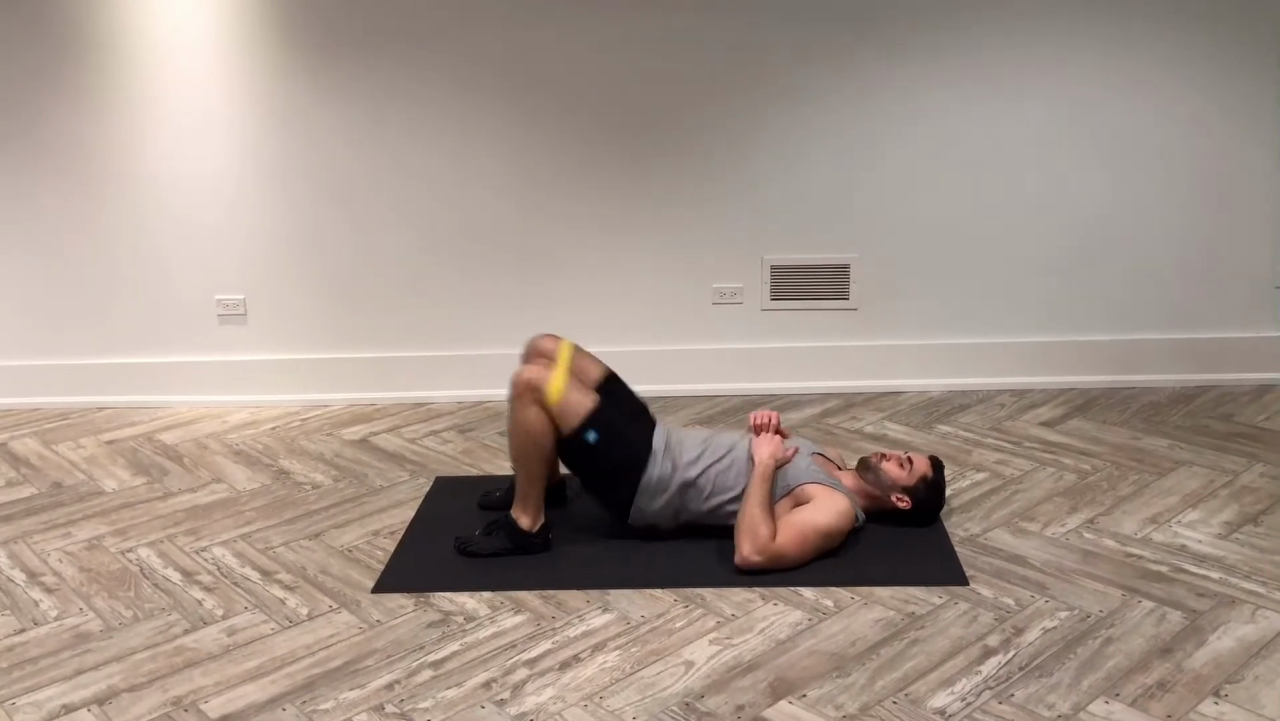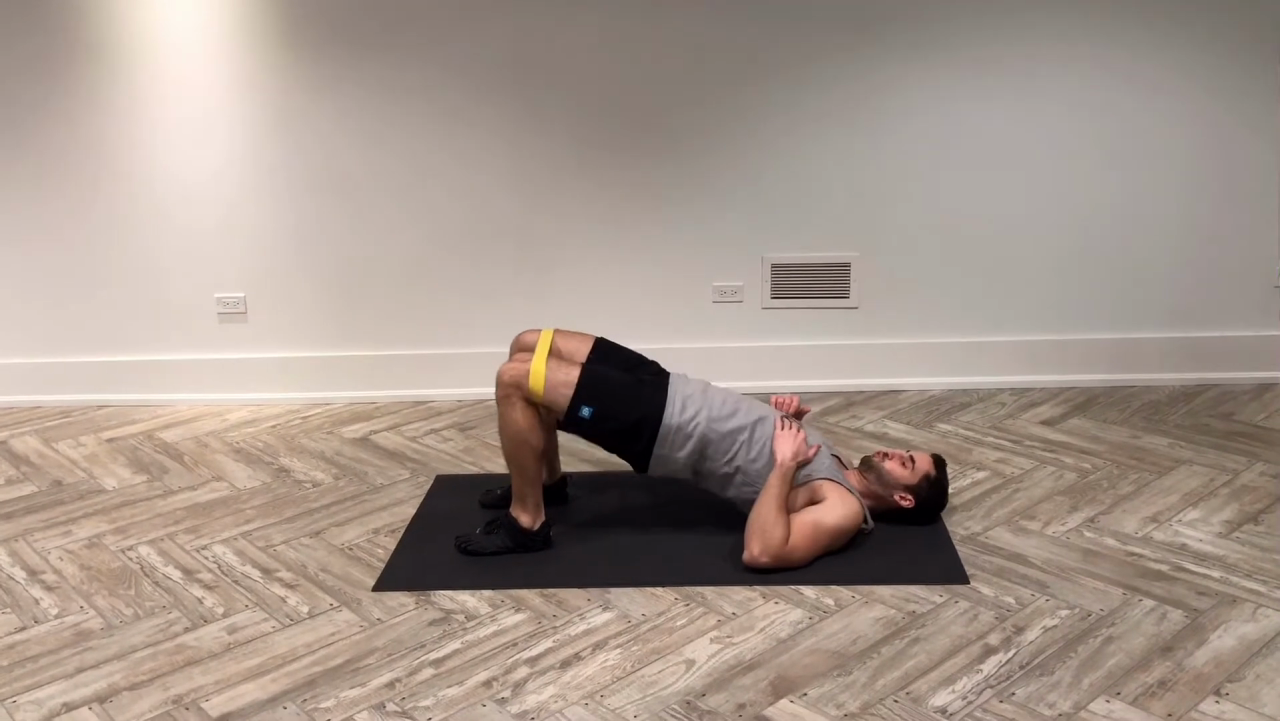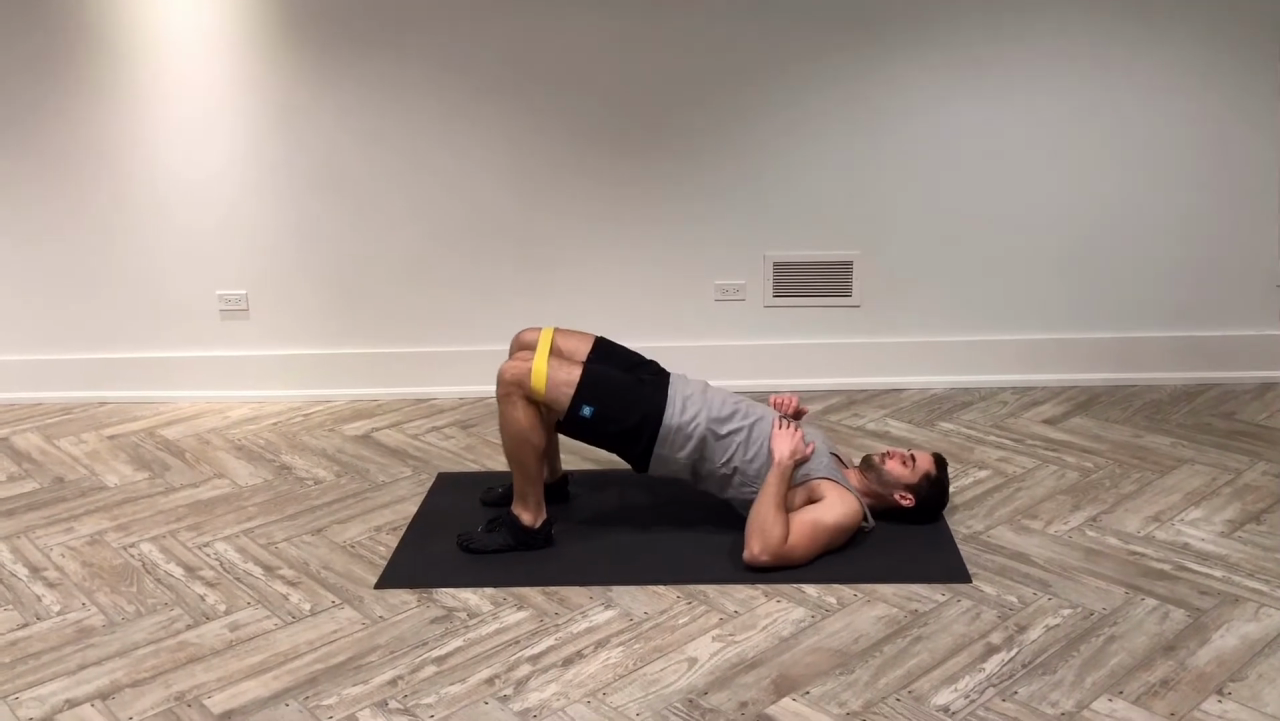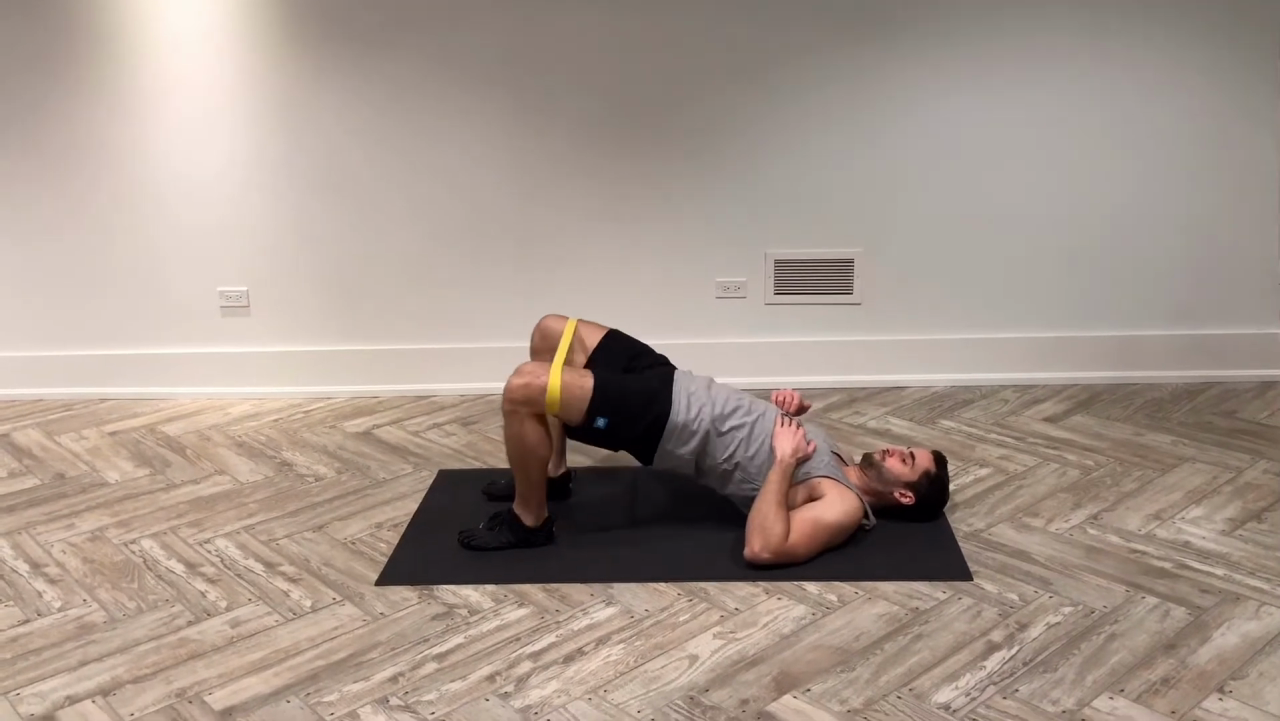
dt=0.3s
person 1, frame 1
left shoulder: (836, 511)
right shoulder: (829, 460)
left elbow: (752, 553)
left wrist: (765, 464)
right wrist: (770, 431)
left hip: (645, 481)
right hip: (656, 442)
left knee: (533, 381)
right knee: (546, 348)
left ankle: (525, 526)
right ankle: (543, 481)
person 1, frame 2
left shoulder: (844, 510)
right shoulder: (831, 460)
left elbow: (760, 552)
left wrist: (785, 465)
right wrist: (787, 413)
left hip: (665, 429)
right hip: (669, 393)
left knee: (514, 378)
right knee: (528, 345)
left ankle: (526, 523)
right ankle: (547, 480)
person 1, frame 3
left shoulder: (844, 509)
right shoulder: (831, 460)
left elbow: (760, 551)
left wrist: (784, 462)
right wrist: (788, 414)
left hip: (665, 430)
right hip: (669, 393)
left knee: (516, 377)
right knee: (529, 343)
left ankle: (527, 522)
right ankle: (547, 478)
person 1, frame 4
left shoulder: (844, 507)
right shoulder: (831, 457)
left elbow: (762, 550)
left wrist: (785, 462)
right wrist: (788, 408)
left hip: (671, 422)
right hip: (675, 389)
left knee: (524, 388)
right knee: (553, 330)
left ankle: (528, 521)
right ankle: (551, 474)
